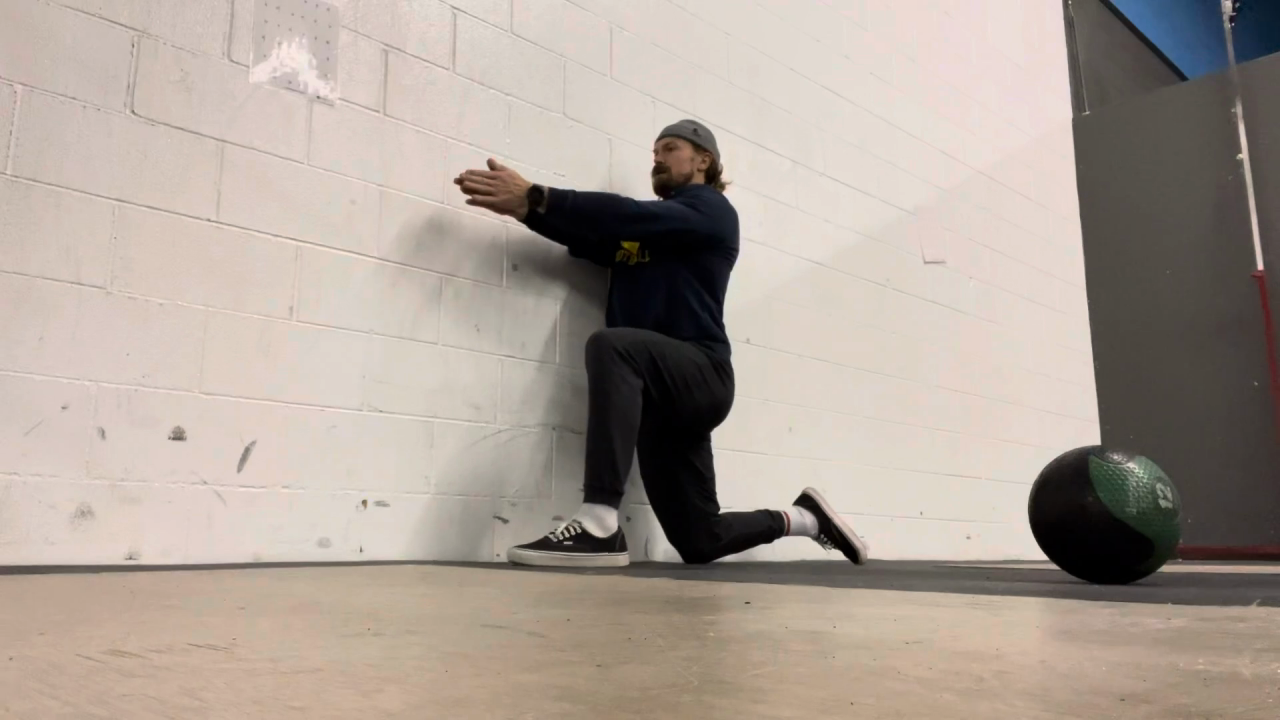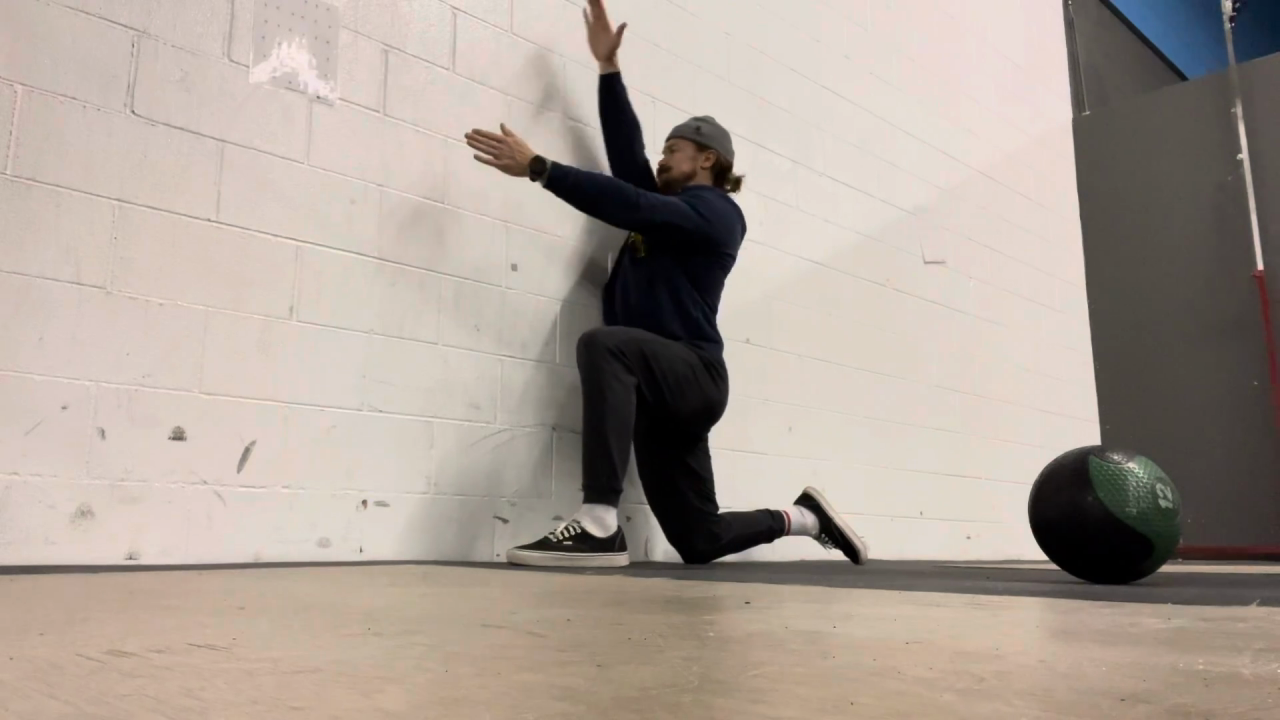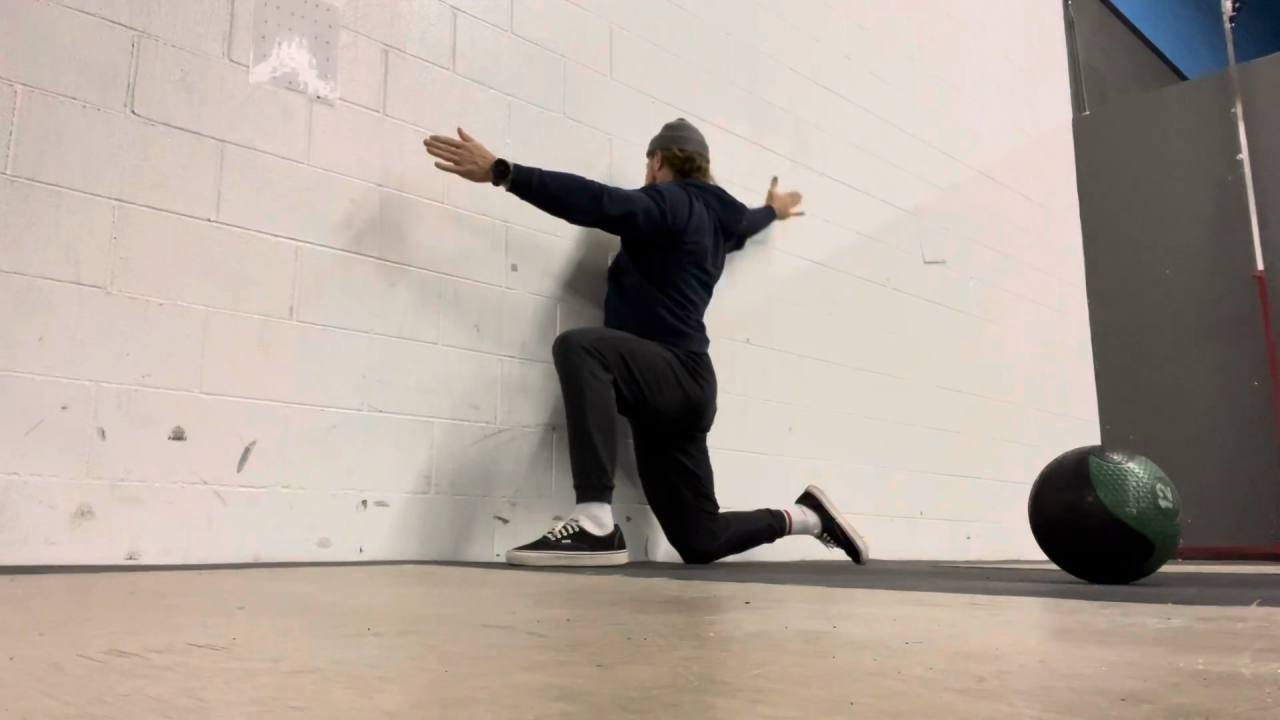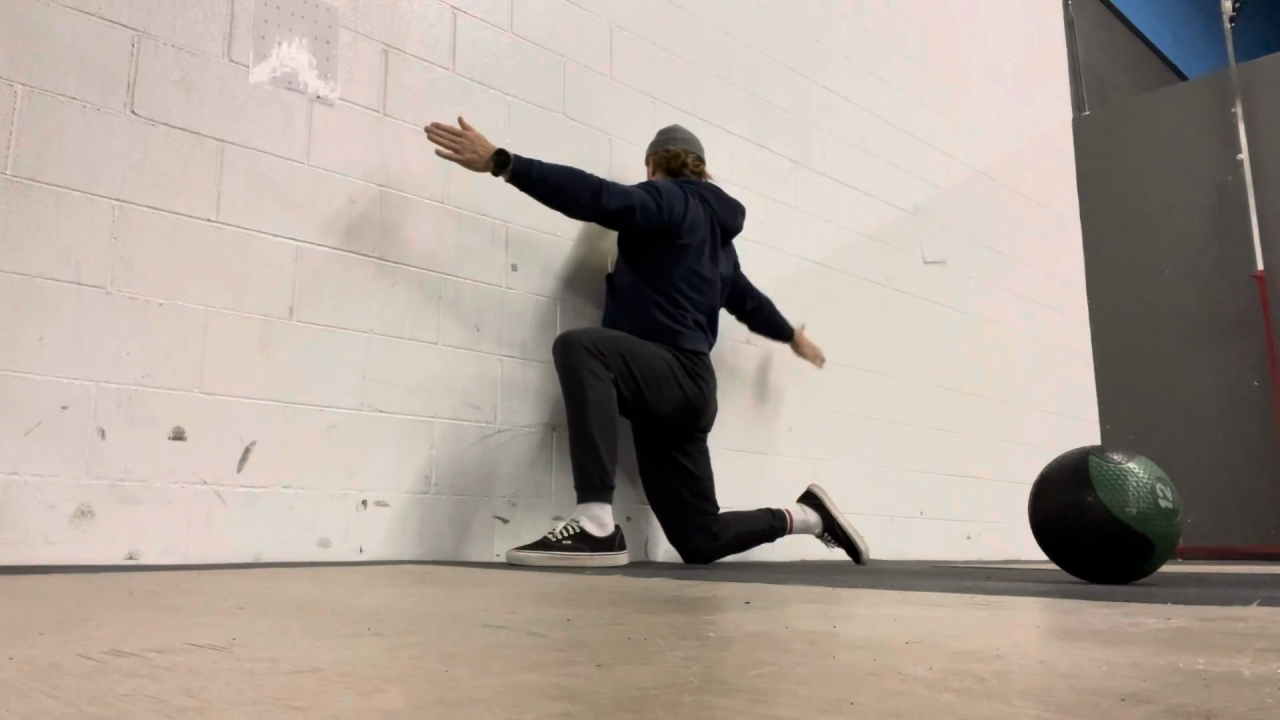
dt=1s
person 1, frame 1
left shoulder: (710, 210)
right shoulder: (644, 226)
left elbow: (625, 216)
right elbow: (590, 235)
left wrist: (537, 196)
right wrist: (525, 206)
left hip: (700, 377)
right hip: (661, 394)
left knee: (611, 346)
right knee: (700, 542)
left ankle: (600, 526)
right ankle: (802, 519)
person 1, frame 2
left shoulder: (713, 214)
right shoulder: (663, 214)
left elbow: (628, 205)
right elbow: (625, 150)
left wrist: (538, 167)
right wrist: (607, 66)
left hip: (692, 376)
right hip: (662, 387)
left knee: (603, 346)
right knee: (700, 540)
left ankle: (599, 525)
right ankle: (803, 517)
person 1, frame 3
left shoulder: (673, 203)
right shoulder: (710, 217)
left elbow: (596, 203)
right elbow: (742, 222)
left wrist: (500, 171)
right wrist: (772, 211)
left hip: (677, 377)
right hip: (681, 387)
right knee: (700, 541)
left ankle: (595, 526)
right ankle: (806, 516)
person 1, frame 4
left shoulder: (669, 201)
right shoulder: (715, 230)
left elbow: (595, 197)
right elbow: (745, 297)
left wrist: (500, 161)
right wrist: (792, 336)
left hip: (676, 377)
right hip: (685, 387)
right knee: (700, 542)
left ankle: (596, 526)
right ankle: (807, 517)
